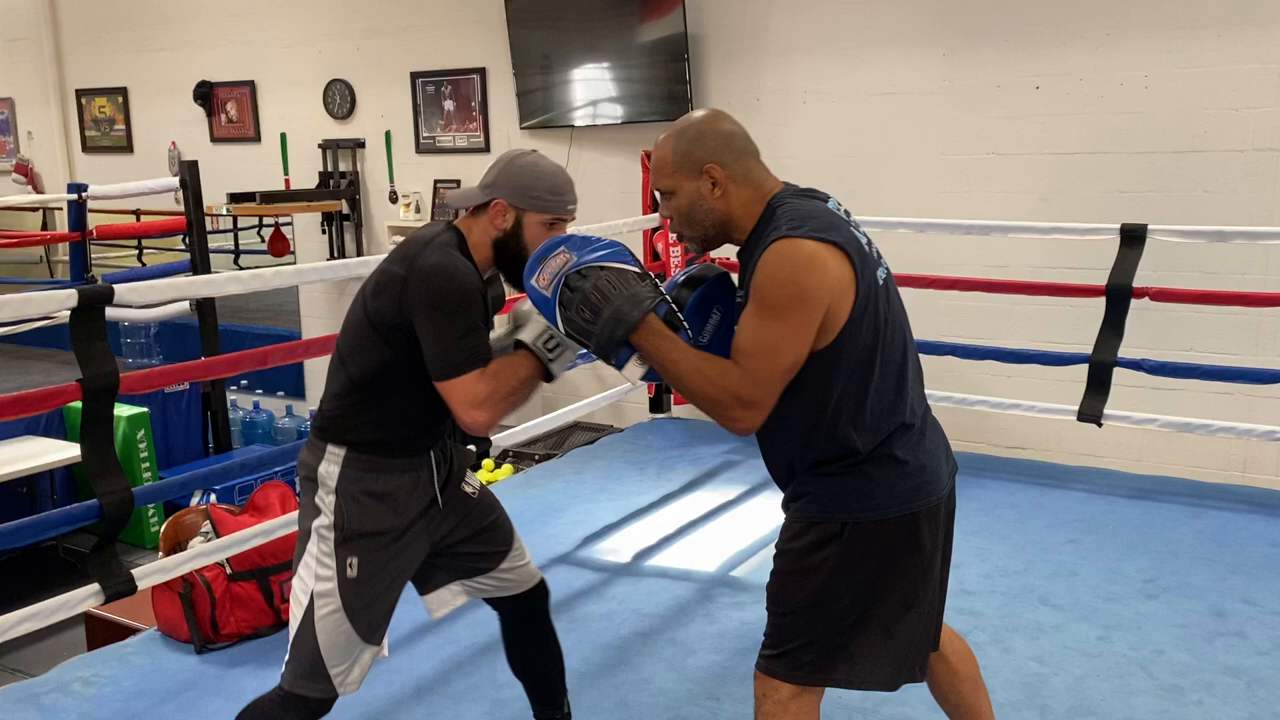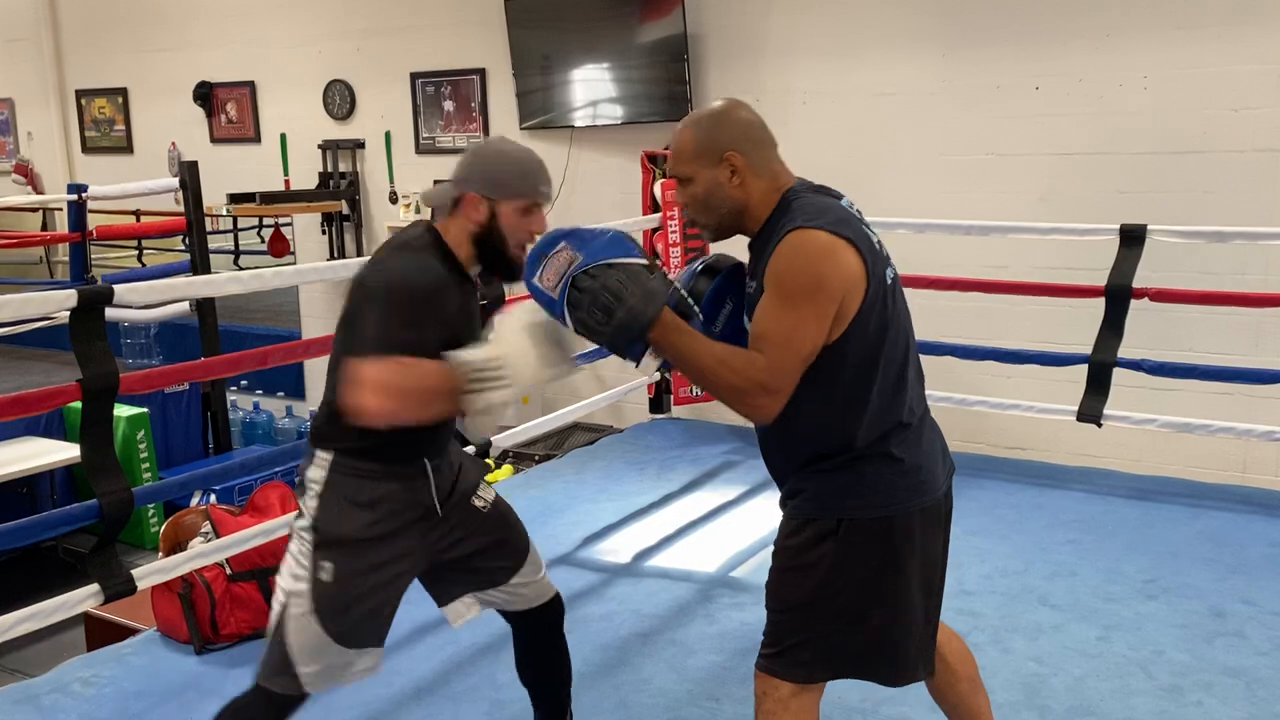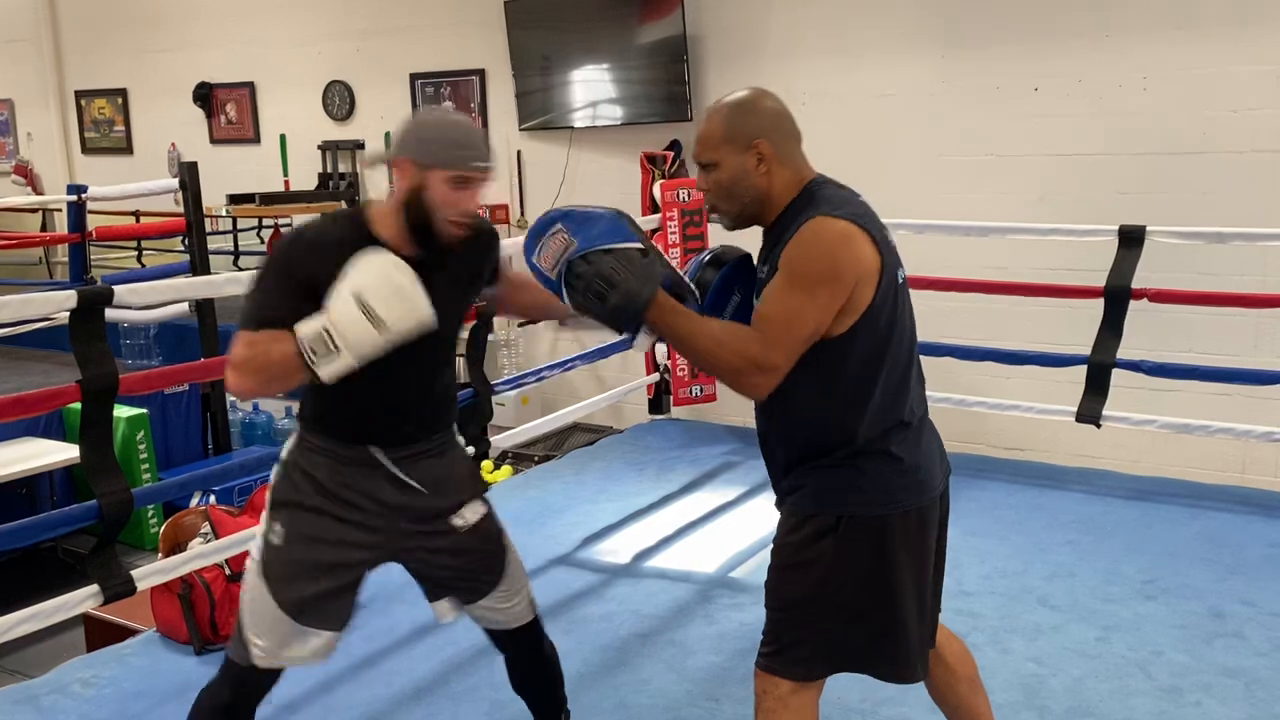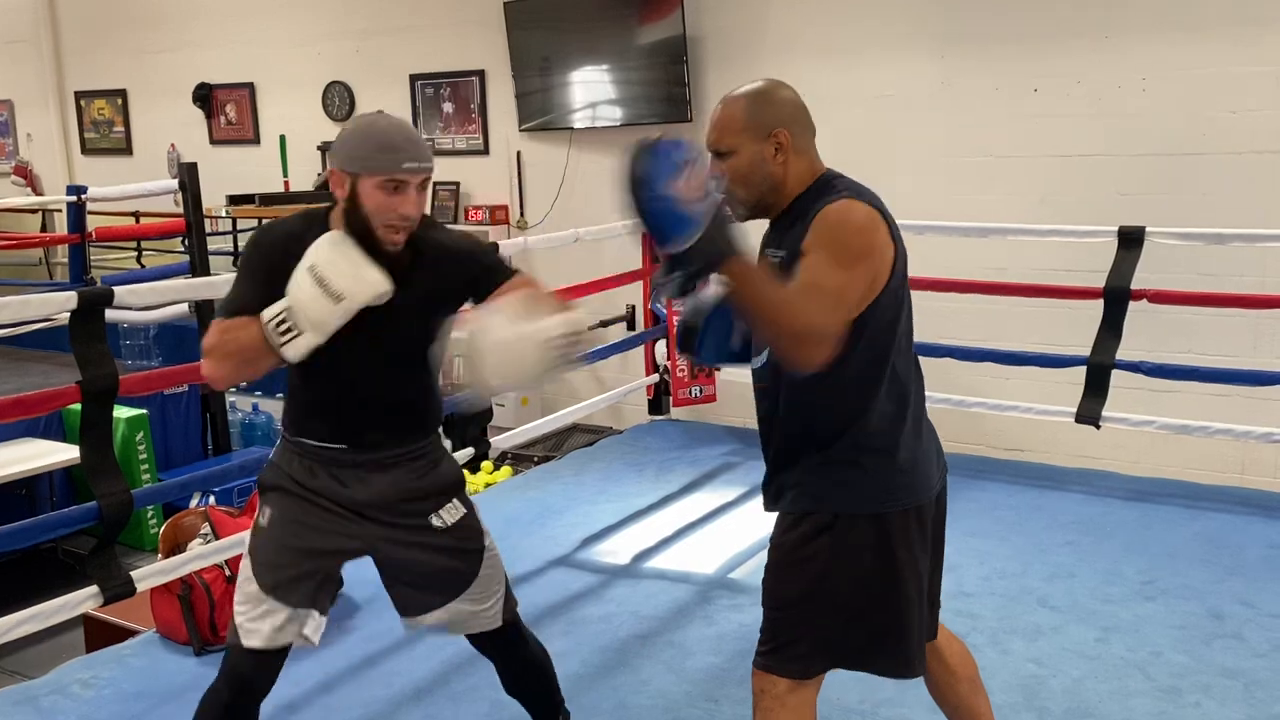
dt=0.1s
person 1, frame 1
left shoulder: (796, 254)
right shoulder: (800, 217)
left elbow: (745, 406)
left wrist: (638, 330)
left hip: (861, 496)
right hip: (907, 474)
right knee: (923, 630)
person 1, frame 2
left shoulder: (809, 245)
right shoulder: (810, 210)
left elbow: (763, 393)
right elbow: (787, 341)
left wrist: (654, 323)
right wrist: (690, 317)
left hip: (857, 495)
right hip: (905, 473)
right knee: (920, 627)
person 1, frame 3
left shoulder: (831, 236)
right shoulder: (799, 221)
left elbow: (758, 370)
right elbow: (772, 340)
left wrist: (648, 303)
right wrist: (687, 304)
left hip: (856, 492)
right hip: (897, 473)
right knee: (915, 626)
person 1, frame 4
left shoulder: (844, 219)
right shoulder: (798, 216)
left elbow: (809, 345)
right elbow: (785, 325)
left wrist: (724, 256)
right wrist: (727, 309)
left hip: (850, 490)
right hip: (893, 473)
right knee: (918, 629)
person 2, frame 1
left shoulder: (452, 255)
right shoulder: (441, 270)
right elbow: (478, 408)
left wrist: (531, 328)
right wrist: (546, 342)
left hip: (429, 467)
right hip: (363, 483)
left knee: (527, 595)
person 2, frame 2
left shoulder: (447, 258)
right shoulder: (411, 274)
right elbow: (374, 398)
left wrist: (542, 331)
right wrist: (496, 366)
left hip: (439, 474)
right hip: (359, 492)
left knee: (541, 609)
person 2, frame 3
left shoulder: (464, 243)
right shoulder: (309, 251)
left elbow: (497, 285)
right elbow: (244, 374)
left wrist: (574, 304)
right wrist: (338, 333)
left hip: (432, 472)
right hip: (325, 481)
left knee: (517, 624)
right knee: (250, 667)
person 2, frame 4
left shoulder: (440, 252)
right shoulder: (283, 244)
left elbow: (531, 294)
right elbow: (219, 365)
left wrist: (532, 331)
right wrist: (305, 308)
left hip: (415, 472)
right hip: (311, 478)
left knee: (498, 629)
right knee: (249, 664)
